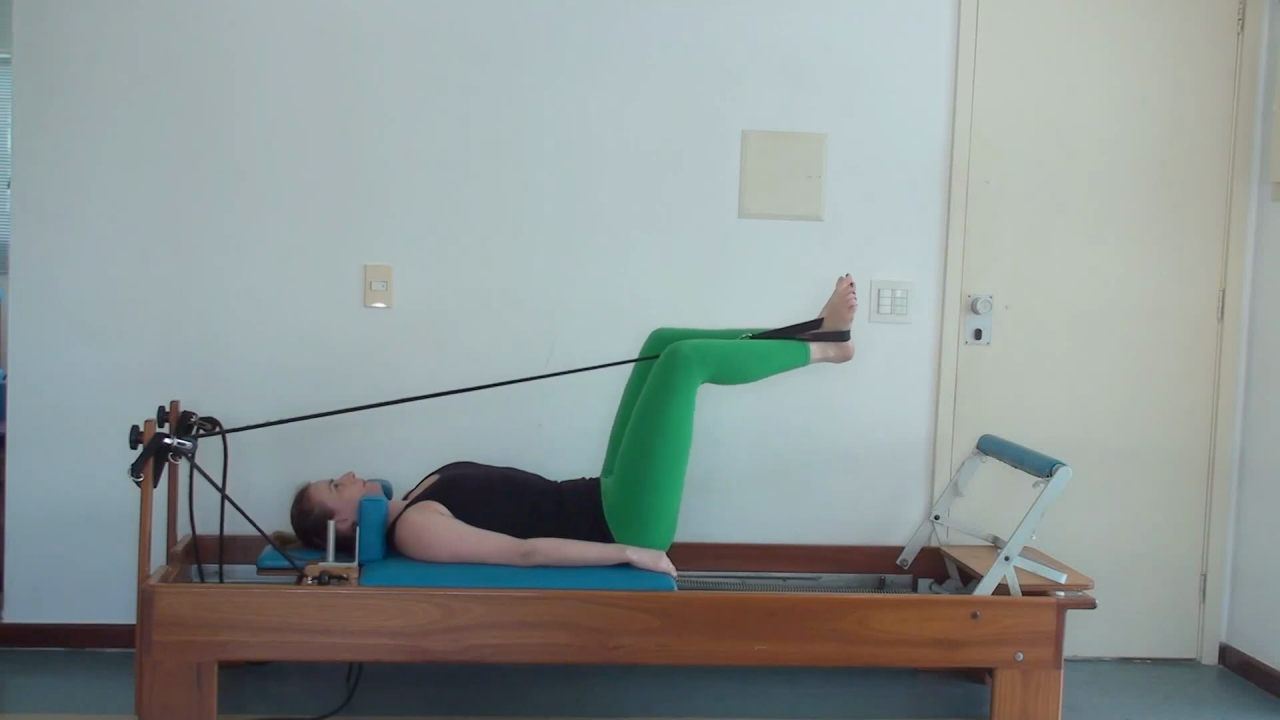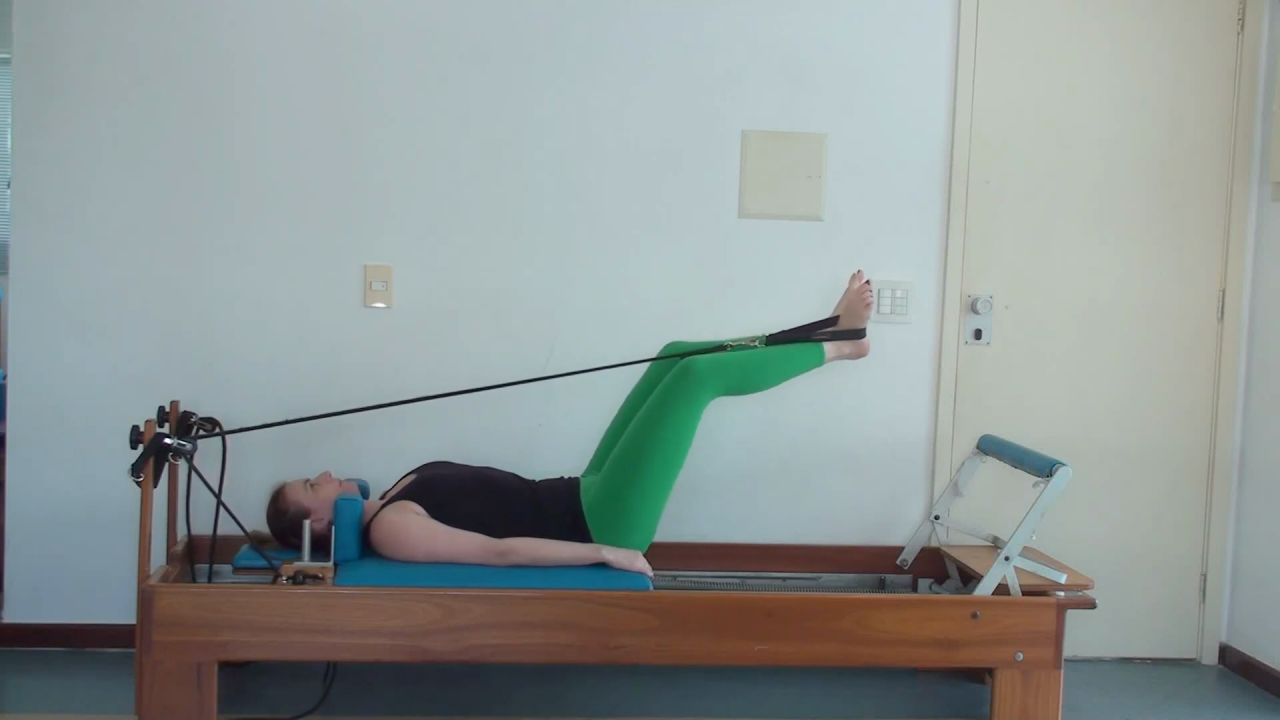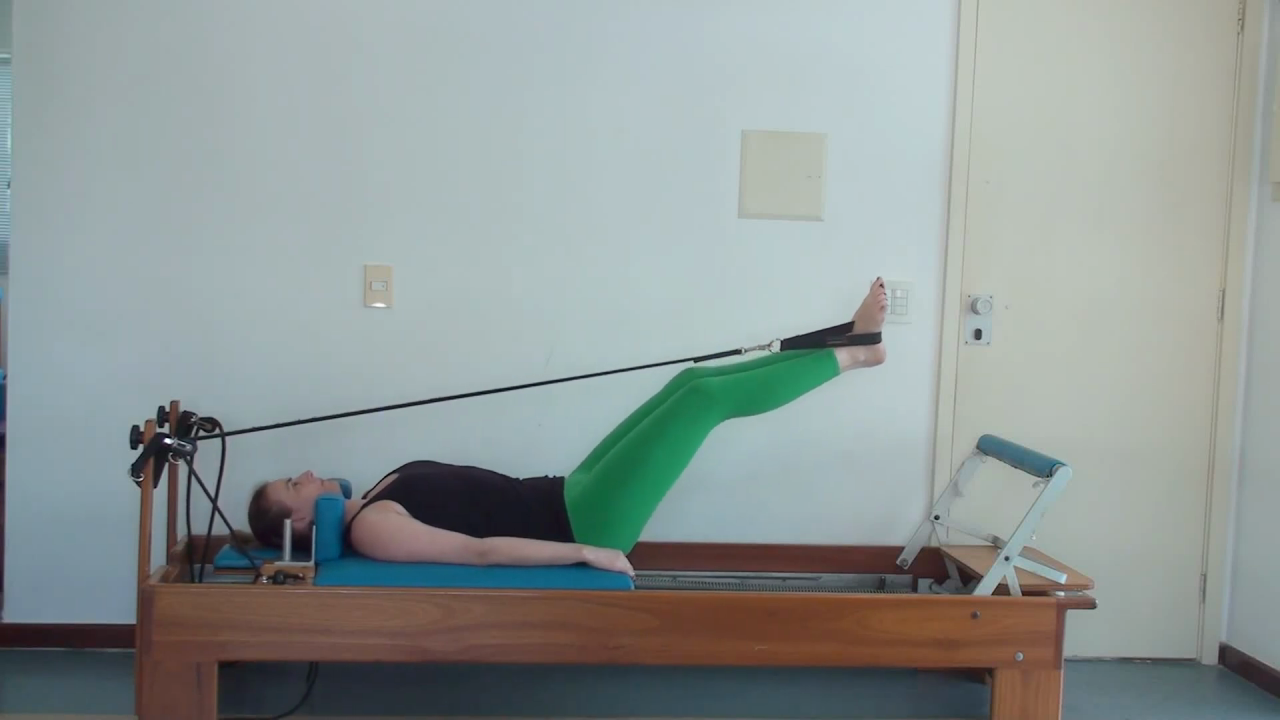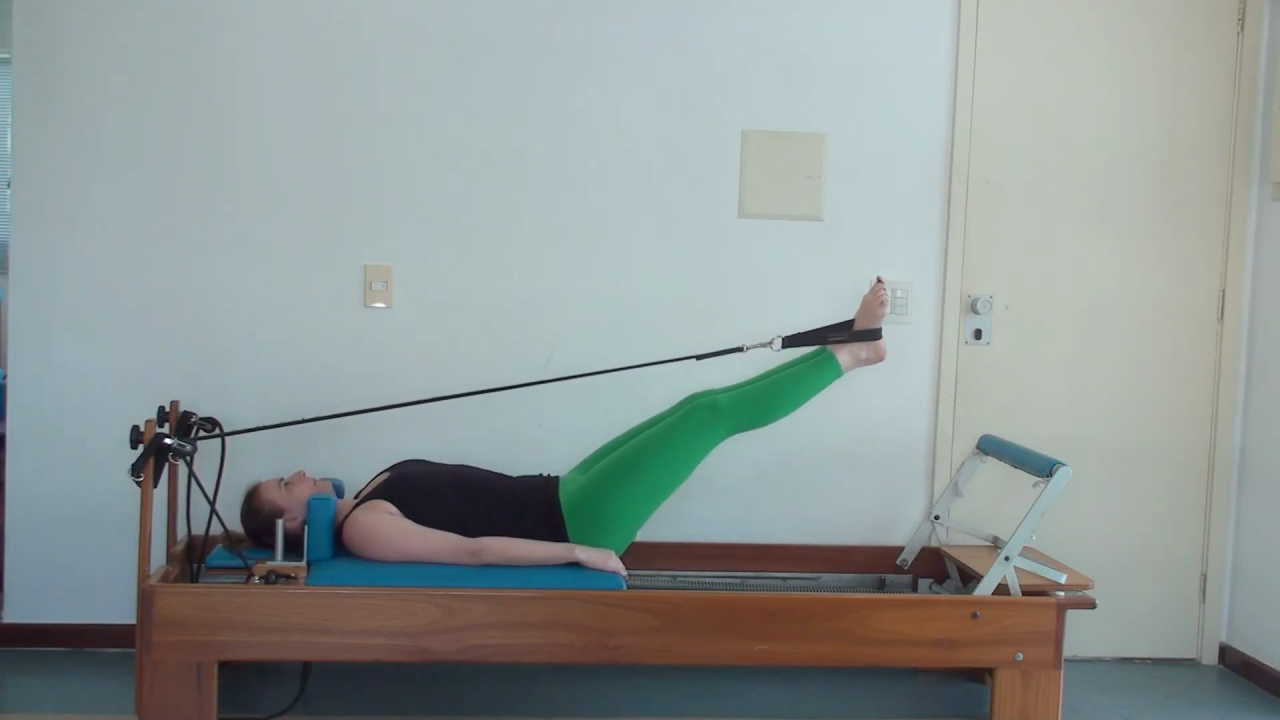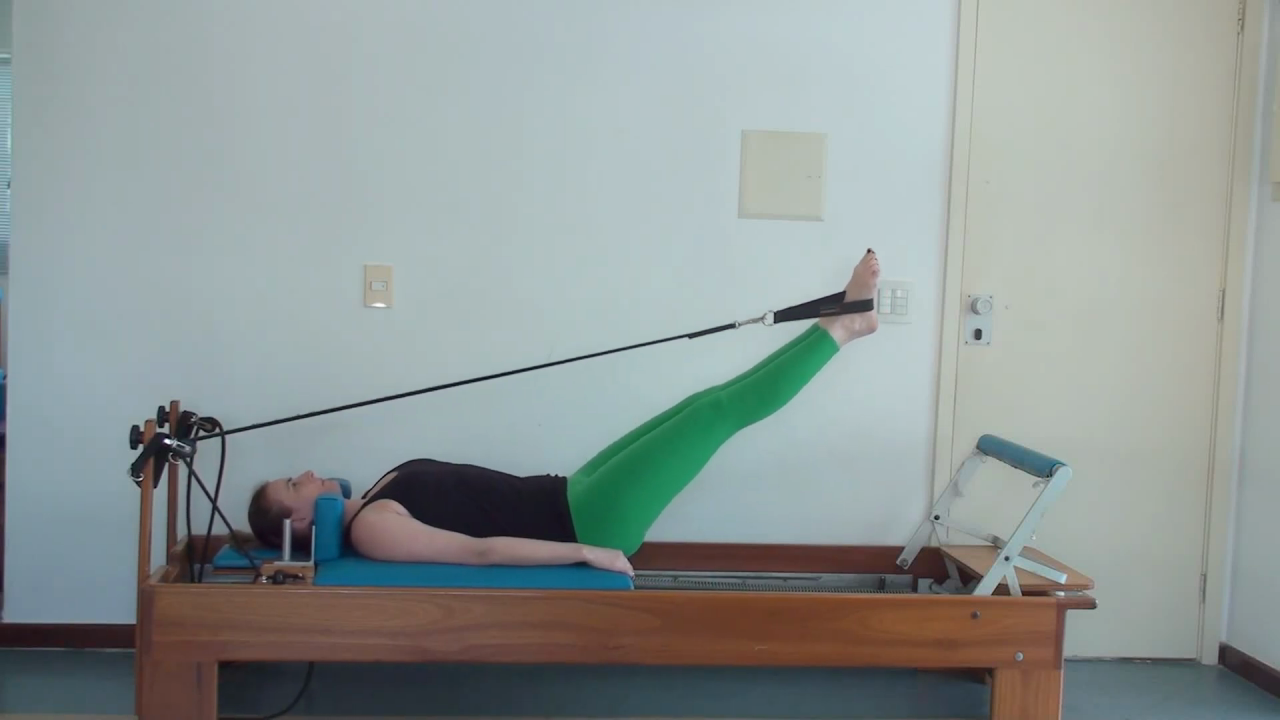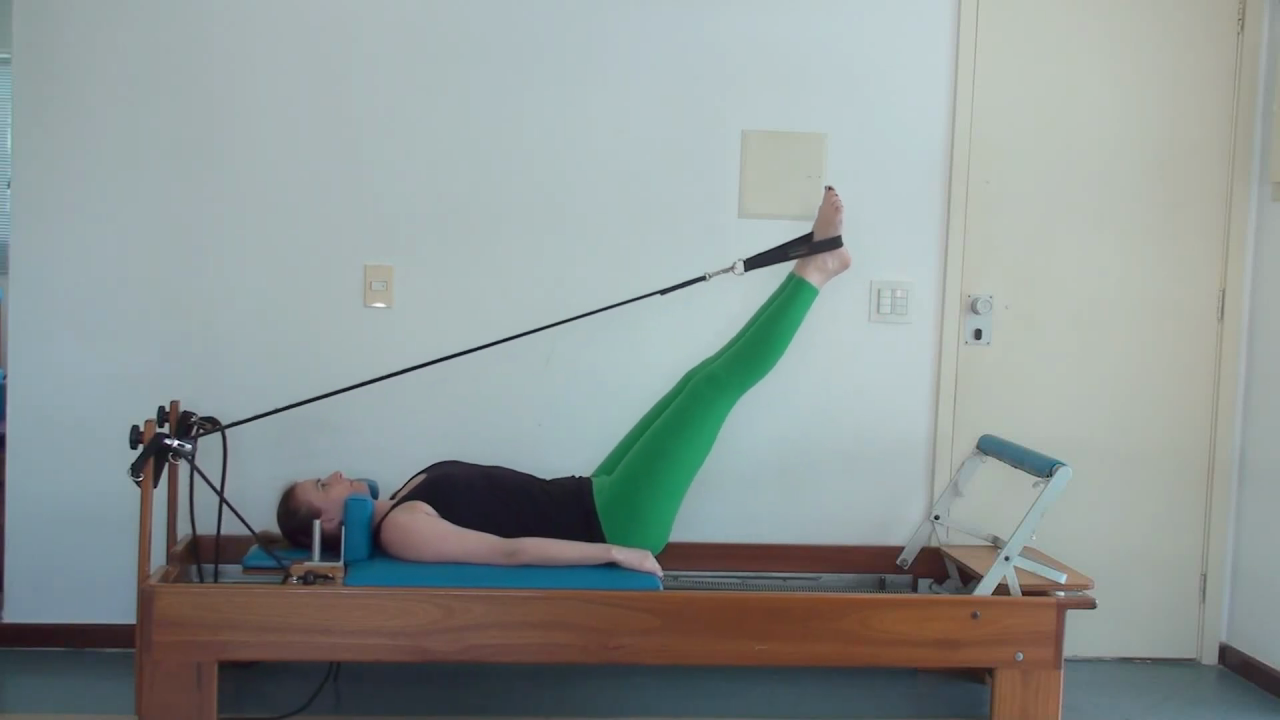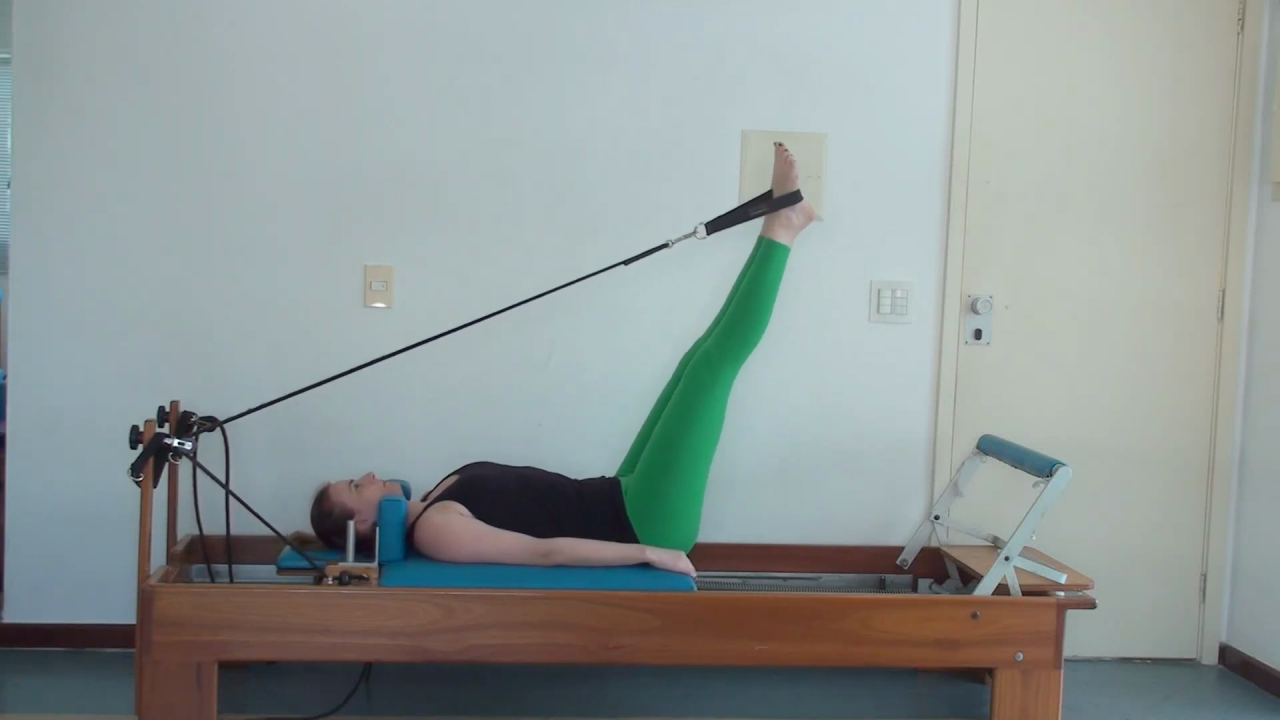
dt=0.7s
person 1, frame 1
left shoulder: (421, 499)
right shoulder: (415, 531)
right elbow: (523, 552)
right wrist: (629, 552)
left hip: (602, 501)
right hip: (622, 523)
left knee: (664, 342)
right knee: (684, 359)
left ankle: (812, 335)
right ankle: (821, 349)
person 1, frame 2
left shoulder: (395, 501)
right shoulder: (389, 531)
right elbow: (498, 550)
right wrist: (604, 552)
left hip: (582, 496)
right hip: (599, 523)
left knee: (678, 355)
right knee: (697, 375)
left ankle: (827, 334)
right ankle: (834, 348)
person 1, frame 3
left shoulder: (377, 499)
right shoulder: (371, 531)
right elbow: (479, 552)
right wrist: (586, 553)
left hip: (568, 497)
right hip: (581, 522)
left knee: (691, 382)
right knee: (707, 396)
left ankle: (846, 343)
right ankle: (850, 355)
person 1, frame 4
left shoulder: (370, 499)
right shoulder: (362, 530)
right elbow: (471, 550)
right wrist: (578, 553)
left hip: (561, 496)
right hip: (572, 522)
left knee: (704, 403)
right knee: (714, 412)
left ankle: (847, 347)
right ankle: (848, 355)
person 1, frame 5
left shoulder: (377, 500)
right shoulder: (370, 530)
right elbow: (478, 551)
right wrist: (585, 552)
left hip: (568, 498)
right hip: (581, 524)
left knee: (708, 404)
right knee: (719, 412)
left ankle: (840, 322)
right ankle: (837, 327)
person 1, frame 6
left shoulder: (408, 499)
right shoulder: (400, 531)
right elbow: (507, 550)
right wrist: (613, 552)
left hip: (590, 496)
right hip: (611, 523)
left knee: (704, 378)
right knee: (717, 383)
left ankle: (813, 267)
right ankle: (811, 272)
person 1, frame 7
left shoulder: (436, 503)
right shoulder: (434, 531)
right elbow: (543, 552)
right wrist: (648, 554)
left hip: (623, 501)
right hip: (645, 525)
left knee: (704, 360)
right knee: (715, 361)
right ankle: (778, 230)
